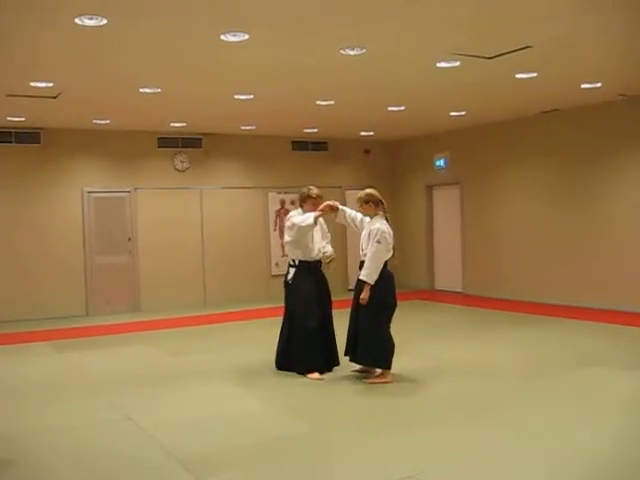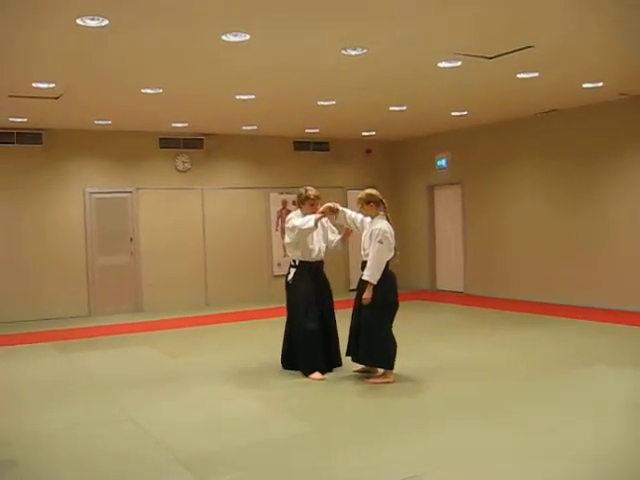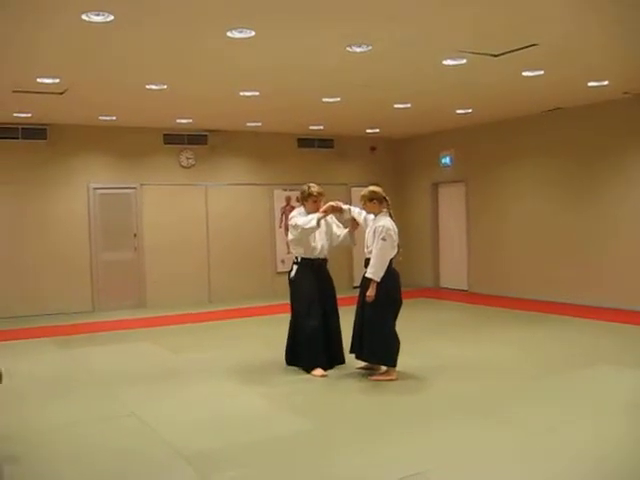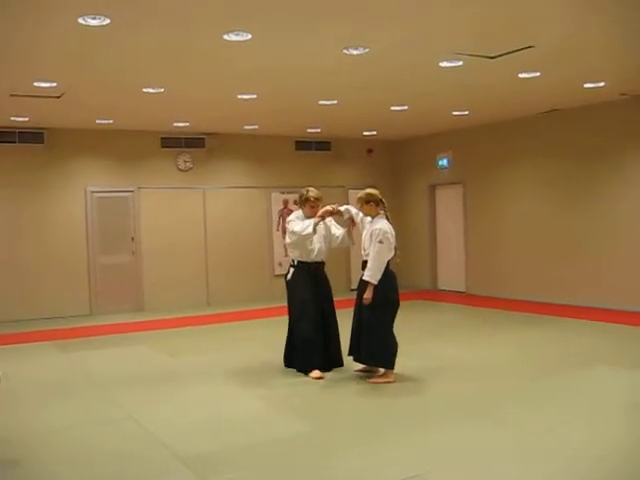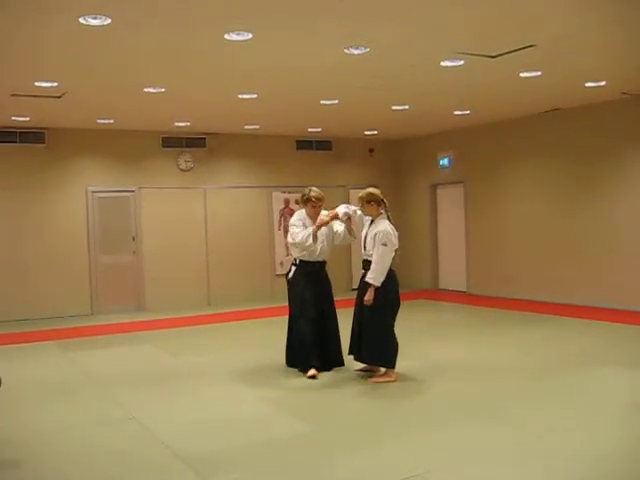
dt=0.2s
person 1, frame 1
left shoulder: (379, 228)
right shoulder: (370, 222)
left elbow: (375, 260)
right elbow: (352, 217)
left wrist: (366, 288)
right wrist: (336, 208)
left hip: (378, 282)
right hip: (370, 278)
left knee: (377, 326)
right knee: (364, 322)
left ankle: (385, 372)
right ankle: (371, 365)
person 1, frame 2
left shoulder: (381, 228)
right shoulder: (370, 222)
left elbow: (377, 261)
right elbow: (352, 218)
left wrist: (369, 288)
right wrist: (336, 210)
left hip: (380, 282)
right hip: (372, 278)
left knee: (379, 326)
right knee: (365, 322)
left ankle: (387, 372)
right ankle: (372, 365)
person 1, frame 3
left shoulder: (384, 226)
right shoulder: (374, 220)
left elbow: (380, 258)
right elbow: (358, 214)
left wrist: (373, 286)
right wrist: (341, 208)
left hip: (383, 279)
right hip: (375, 275)
left knee: (383, 323)
right knee: (369, 319)
left ankle: (390, 370)
right ankle: (375, 362)
person 1, frame 4
left shoulder: (381, 228)
right shoulder: (371, 222)
left elbow: (377, 261)
right elbow: (354, 213)
left wrist: (370, 288)
right wrist: (340, 210)
left hip: (381, 281)
right hip: (372, 277)
left knee: (381, 325)
right knee: (367, 322)
left ankle: (388, 372)
right ankle: (374, 364)
person 1, frame 5
left shoulder: (384, 229)
right shoulder: (369, 221)
left elbow: (381, 262)
right elbow: (350, 211)
left wrist: (372, 289)
right wrist: (337, 214)
left hip: (382, 282)
right hip: (370, 276)
left knee: (381, 325)
right knee: (367, 321)
left ankle: (389, 371)
right ankle: (374, 364)
person 2, frame 1
left shoulder: (318, 220)
right shoulder: (293, 218)
left elbow: (325, 241)
right elbow: (301, 225)
left wrist: (328, 253)
right wrist: (319, 213)
left hip: (315, 270)
right hip: (299, 272)
left knee: (323, 316)
right knee: (305, 319)
left ankle: (323, 360)
right ankle: (308, 365)
person 2, frame 2
left shoulder: (321, 220)
right shoulder: (293, 219)
left elbow: (331, 241)
right elbow: (301, 228)
left wrist: (343, 237)
right wrist: (319, 215)
left hip: (317, 271)
right hip: (300, 273)
left knee: (325, 317)
right knee: (305, 320)
left ankle: (325, 359)
right ankle: (310, 365)
person 2, frame 3
left shoulder: (326, 217)
right shoulder: (296, 216)
left elbow: (338, 237)
right elbow: (303, 227)
left wrist: (351, 229)
right wrist: (322, 214)
left hip: (321, 268)
right hip: (303, 270)
left knee: (328, 314)
right knee: (308, 316)
left ankle: (328, 357)
right ankle: (313, 362)
person 2, frame 4
left shoulder: (325, 219)
right shoulder: (294, 220)
left elbow: (338, 239)
right elbow: (300, 233)
left wrist: (349, 228)
right wrist: (318, 219)
left hip: (318, 272)
right hip: (300, 273)
left knee: (326, 316)
right knee: (305, 318)
left ankle: (326, 359)
right ankle: (309, 364)
person 2, frame 5
left shoulder: (326, 217)
right shoulder: (297, 219)
left elbow: (342, 236)
right elbow: (300, 240)
left wrist: (348, 224)
right wrist: (317, 227)
left hip: (320, 271)
right hip: (301, 272)
left knee: (326, 316)
right knee: (305, 317)
left ankle: (326, 359)
right ankle: (308, 363)
